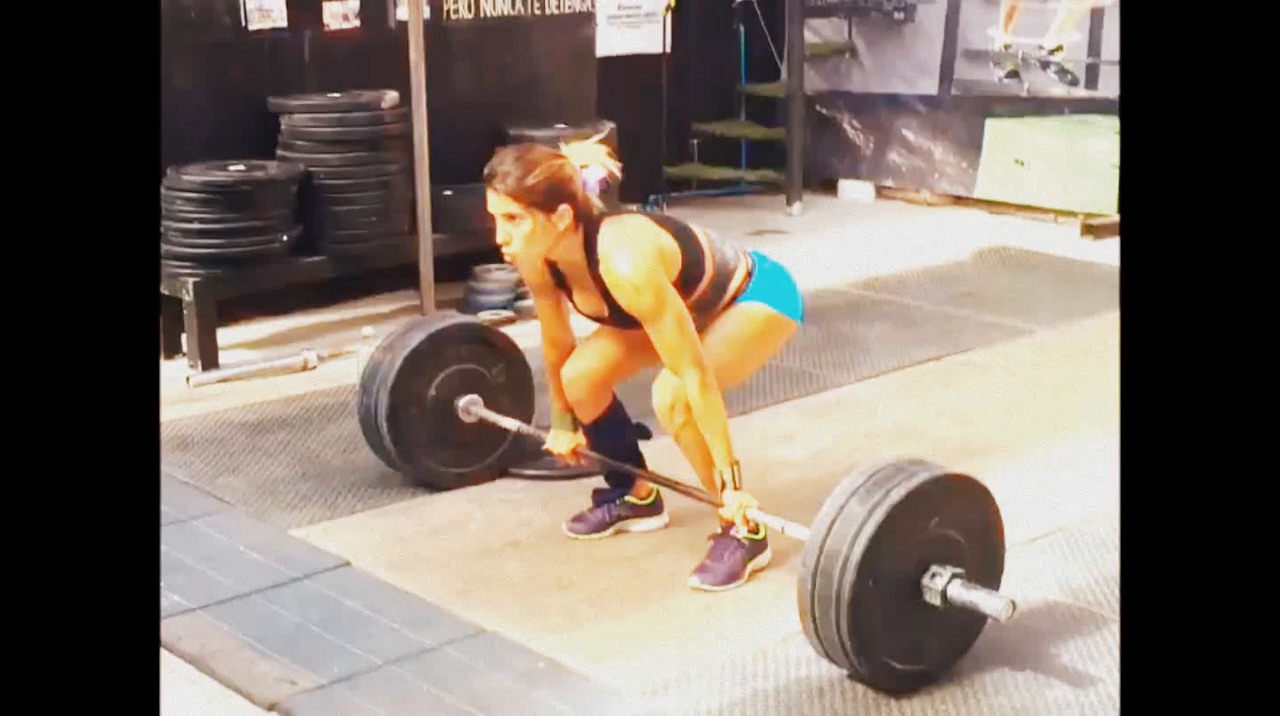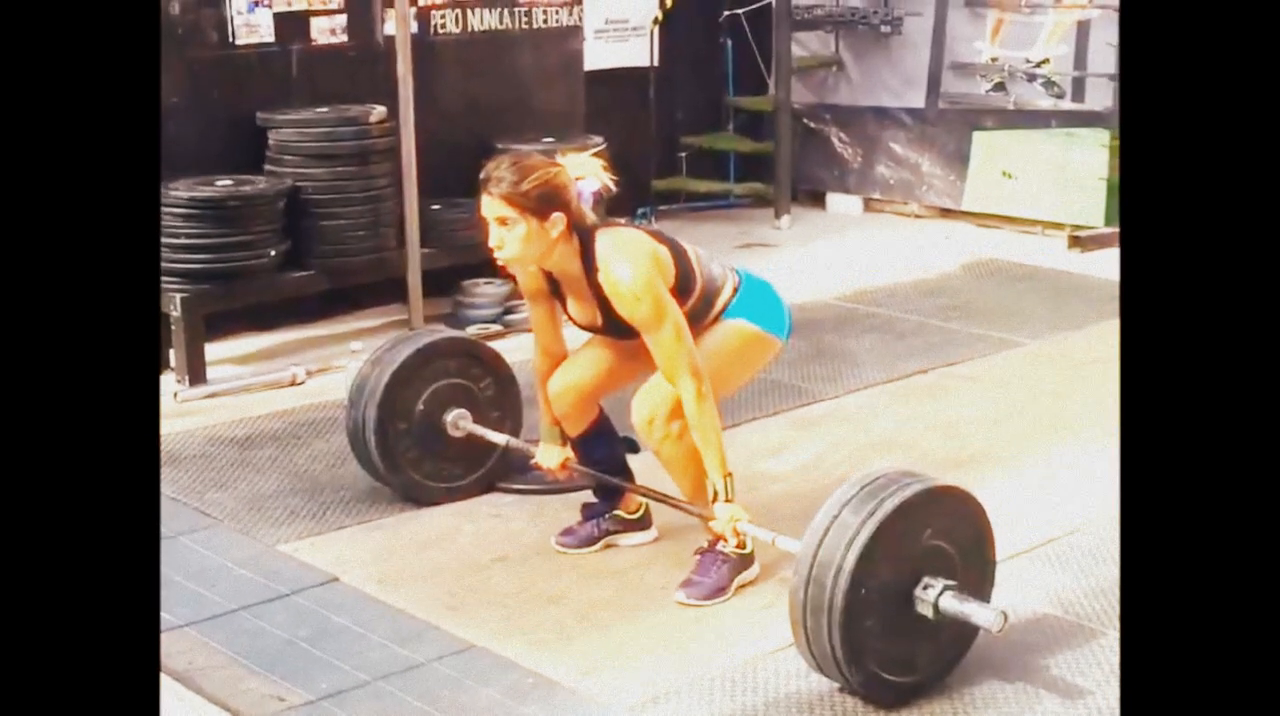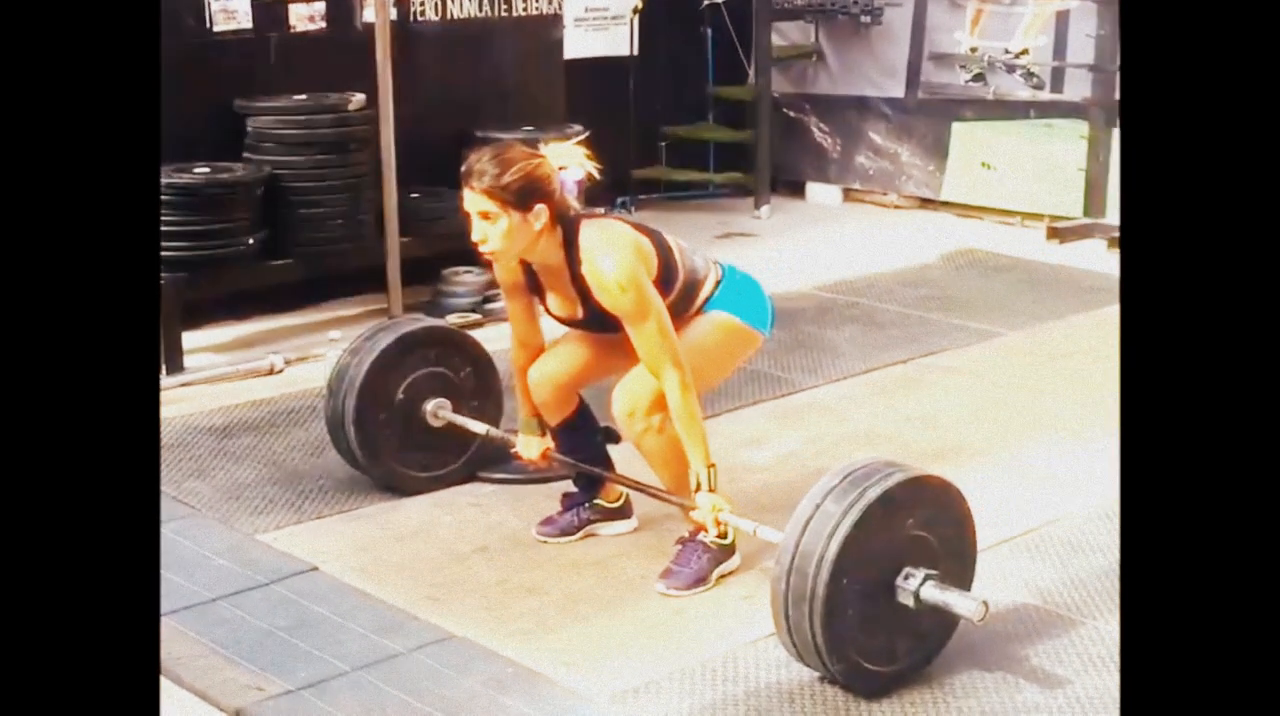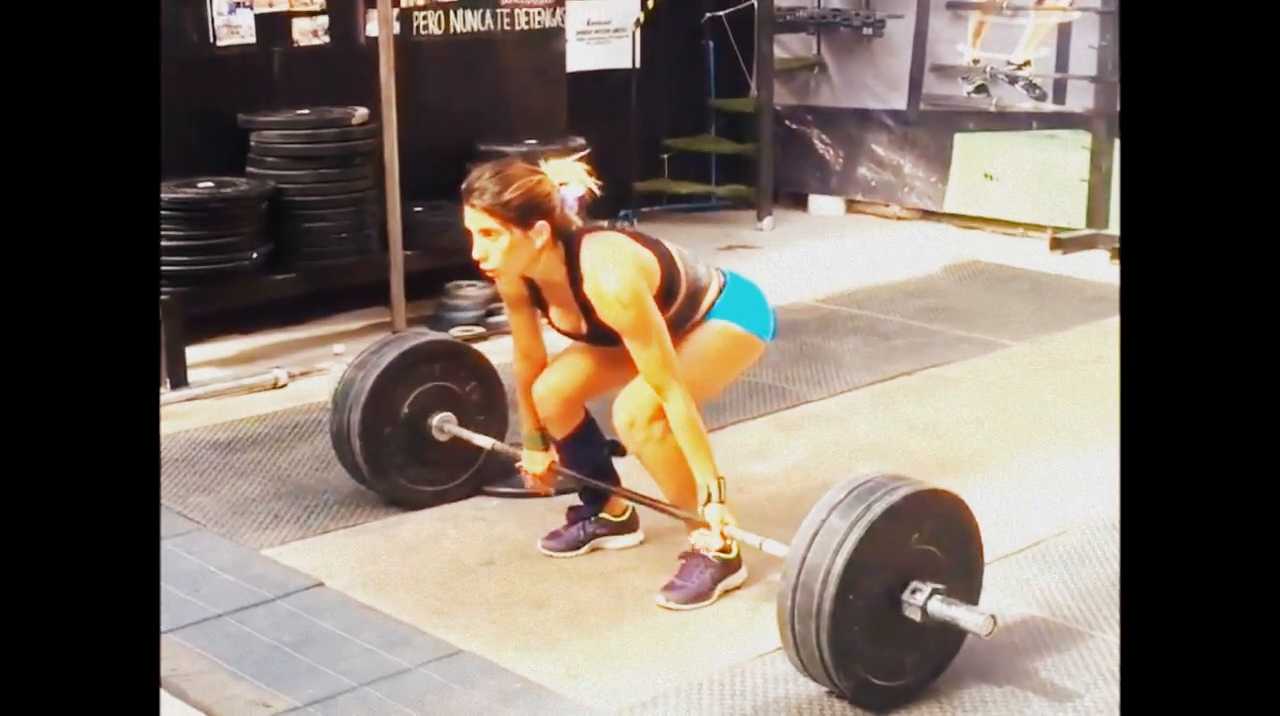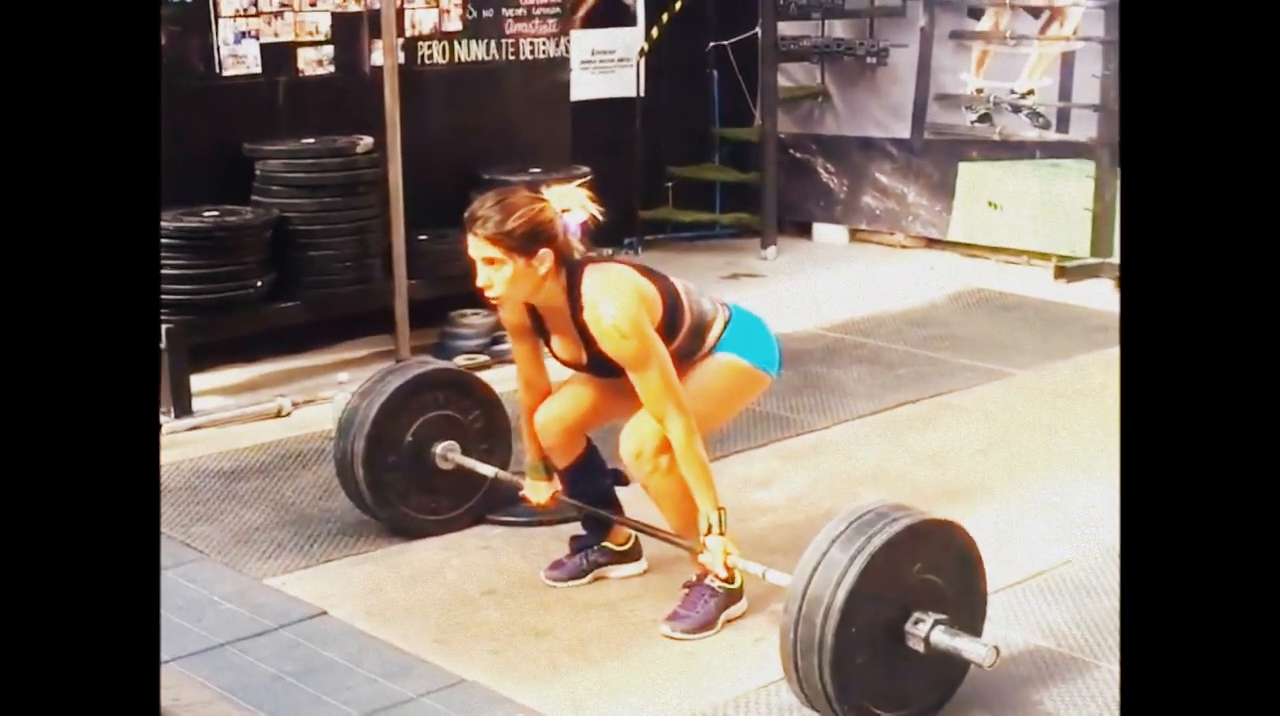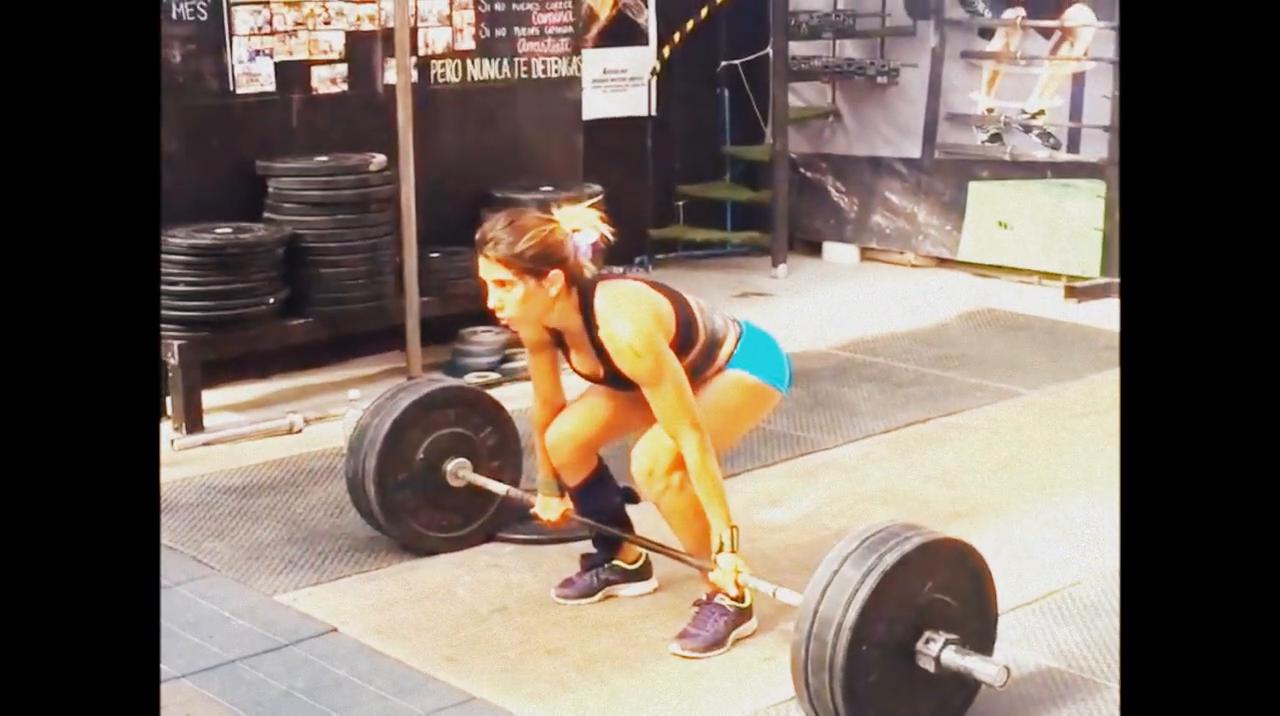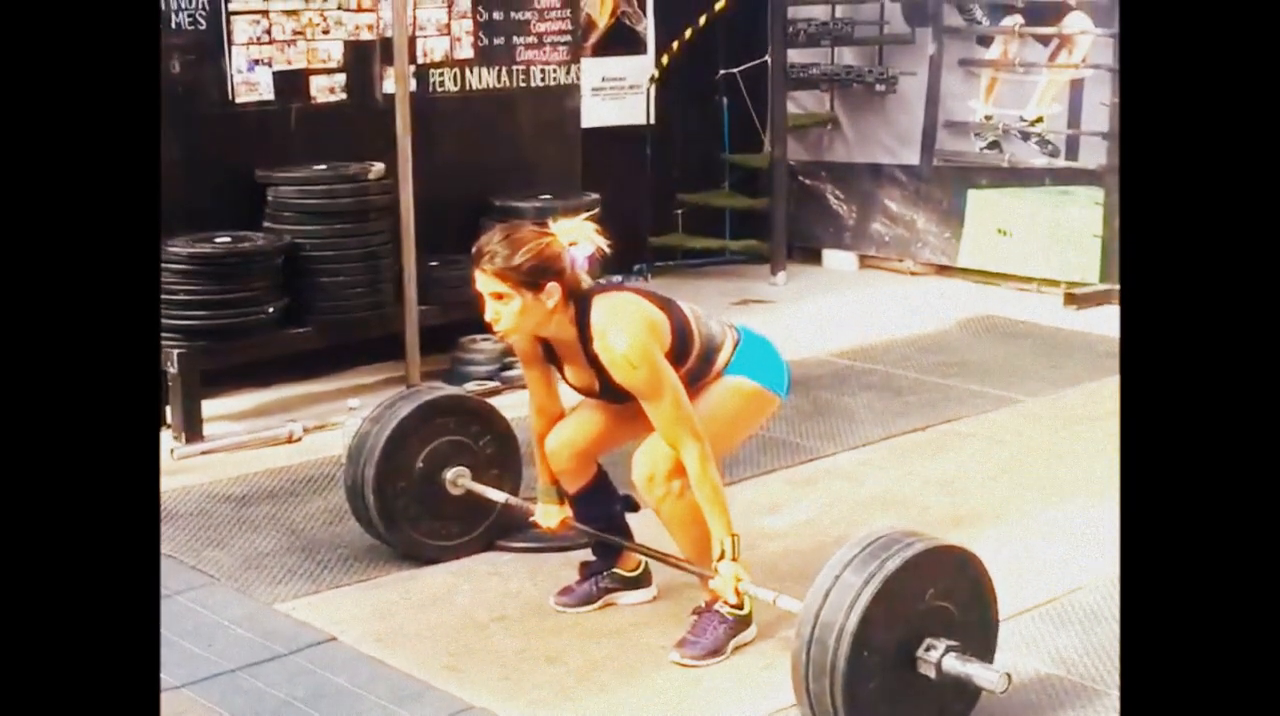
dt=0.7s
person 1, frame 1
left shoulder: (625, 262)
right shoulder: (535, 255)
left elbow: (694, 376)
right elbow: (557, 344)
left wrist: (731, 483)
right wrist: (563, 422)
left hip: (757, 296)
right hip: (691, 299)
left knee: (672, 397)
right knee: (581, 376)
left ankle: (743, 531)
right ankle: (635, 496)
person 1, frame 2
left shoulder: (622, 270)
right shoulder: (532, 264)
left elbow: (690, 384)
right elbow: (549, 353)
left wrist: (723, 493)
right wrist: (551, 436)
left hip: (745, 312)
right hip: (680, 314)
left knee: (653, 410)
right knee: (566, 389)
left ankle: (731, 544)
right ankle: (625, 510)
person 1, frame 3
left shoulder: (605, 263)
right shoulder: (511, 258)
left elbow: (673, 376)
right elbow: (526, 346)
left wrist: (705, 483)
right wrist: (529, 426)
left hip: (726, 305)
right hip: (662, 307)
left knee: (633, 404)
right knee: (546, 380)
left ankle: (711, 537)
right ankle: (605, 499)
person 1, frame 4
left shoulder: (607, 279)
right shoulder: (516, 272)
left elbow: (672, 392)
right elbow: (528, 361)
left wrist: (712, 496)
right wrist: (534, 442)
left hip: (729, 313)
right hip: (663, 316)
left knee: (635, 411)
right knee: (552, 393)
left ankle: (716, 549)
right ankle: (610, 514)
person 1, frame 5
left shoulder: (608, 309)
right shoulder: (518, 301)
left elbow: (676, 421)
right elbow: (532, 390)
left wrist: (713, 527)
right wrist: (537, 470)
left hip: (733, 347)
right hip: (668, 349)
left knee: (641, 444)
right knee: (554, 423)
left ankle: (719, 579)
right ankle: (612, 542)
person 1, frame 6
left shoulder: (622, 326)
right shoulder: (535, 316)
left elbow: (690, 437)
right elbow: (546, 406)
left wrist: (725, 543)
right wrist: (549, 487)
left hip: (745, 363)
right hip: (679, 364)
left knee: (653, 462)
right knee: (565, 440)
left ankle: (729, 599)
right ankle: (623, 561)
person 1, frame 7
left shoulder: (618, 338)
right shoulder: (528, 329)
left elbow: (691, 446)
right elbow: (545, 416)
left wrist: (726, 551)
right wrist: (549, 495)
left hip: (743, 368)
right hip: (677, 371)
left knee: (654, 468)
right knee: (564, 447)
left ankle: (729, 606)
right ankle: (623, 568)
